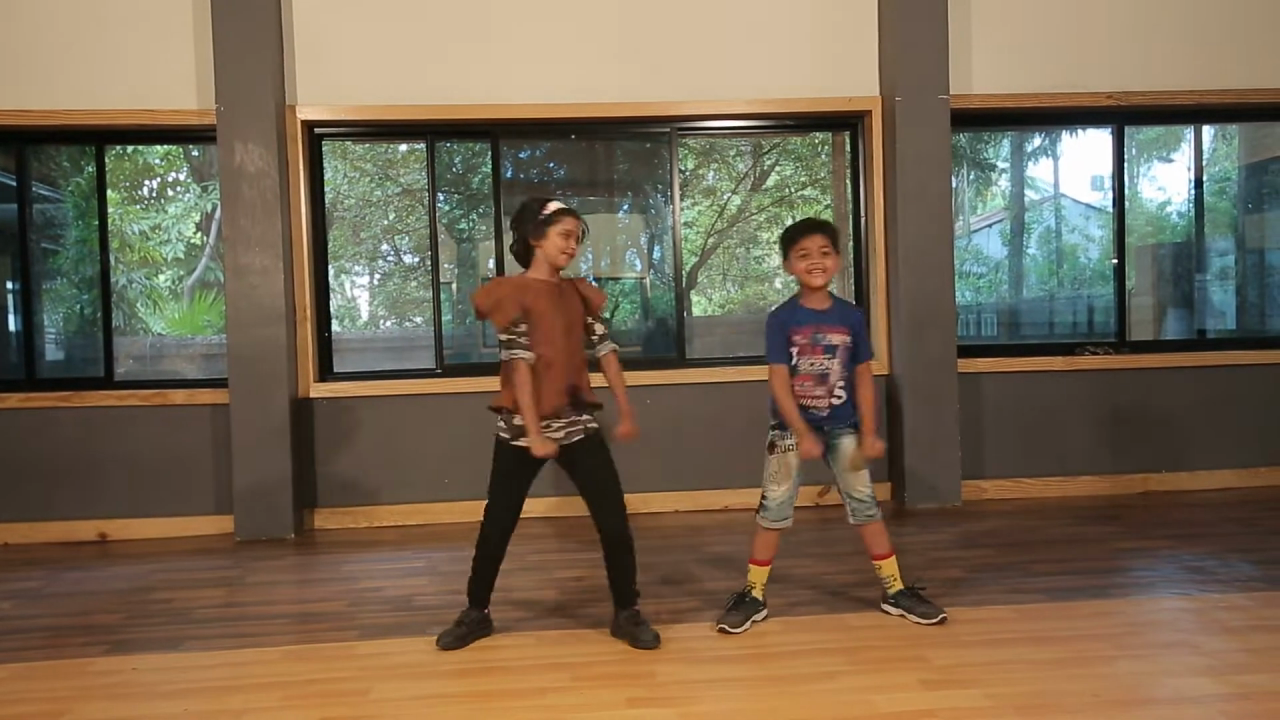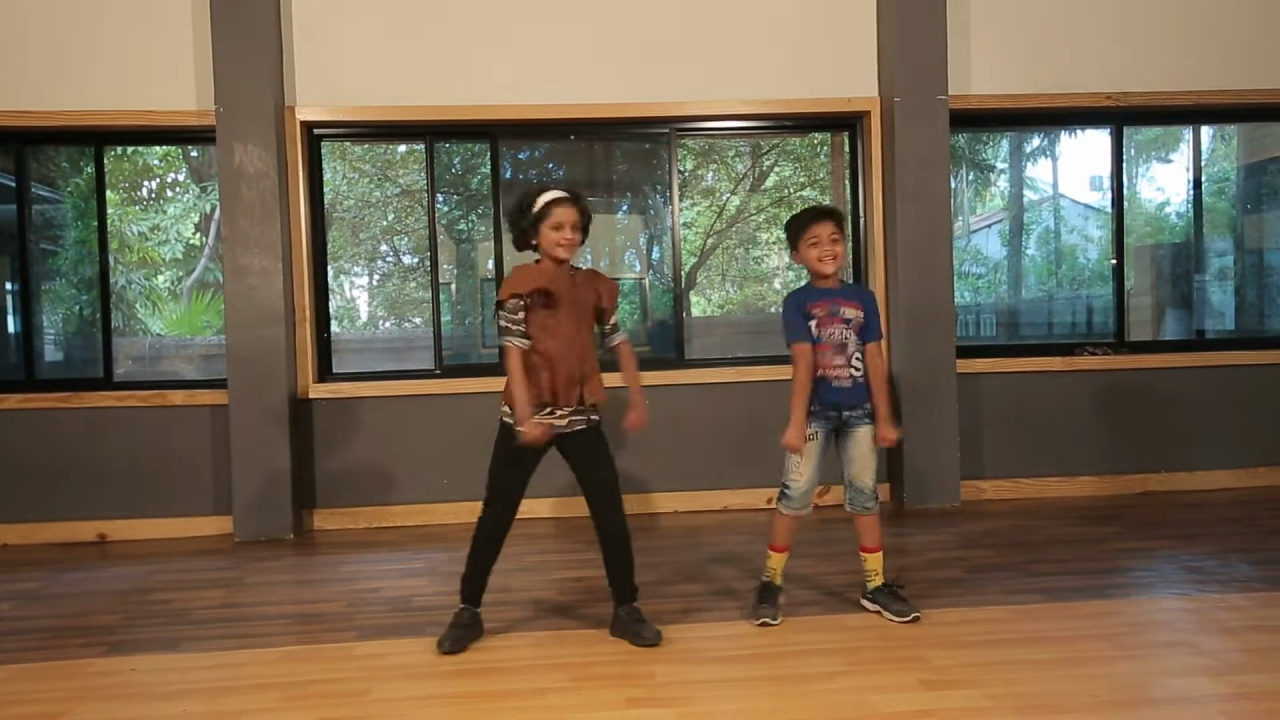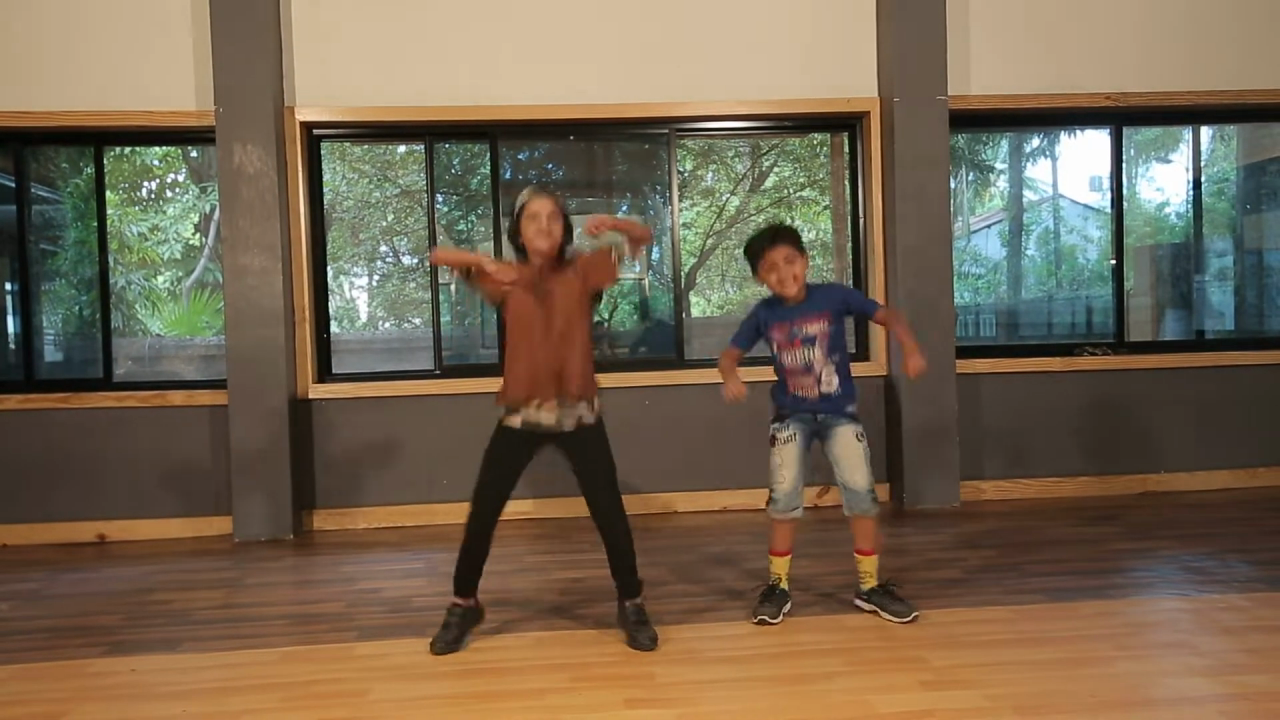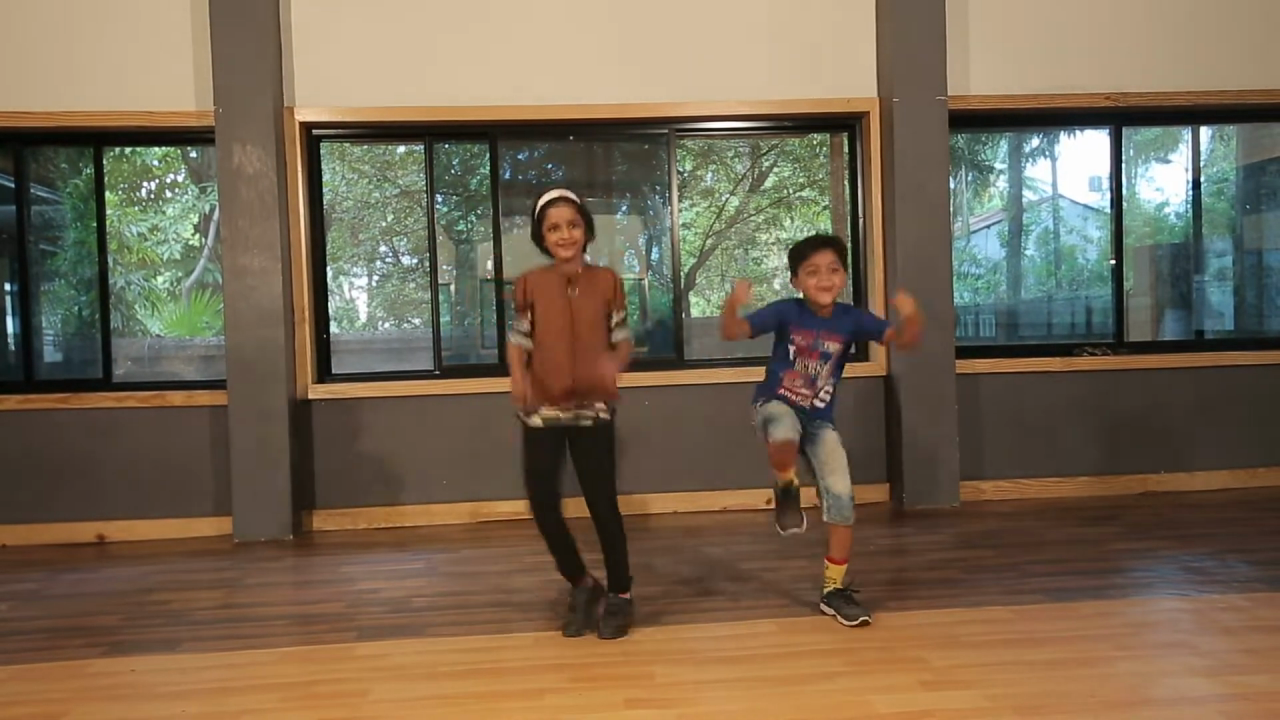
dt=0.5s
person 1, frame 1
left shoulder: (580, 293)
right shoulder: (509, 294)
left elbow: (606, 352)
right elbow: (520, 365)
left wrist: (625, 410)
right wrist: (534, 432)
left hip: (578, 424)
right hip: (523, 427)
left knee: (613, 517)
right knee: (498, 522)
left ankle: (627, 612)
right ankle: (477, 612)
person 1, frame 2
left shoulder: (593, 284)
right shoulder: (522, 282)
left elbow: (617, 341)
right elbow: (513, 351)
left wrist: (637, 397)
right wrist: (524, 412)
left hip: (582, 415)
right hip: (525, 415)
left knee: (610, 513)
right knee: (496, 515)
left ankle: (625, 609)
right ankle: (469, 612)
person 1, frame 3
left shoulder: (583, 271)
right shoulder: (503, 279)
left elbow: (643, 238)
right elbow: (438, 257)
left wrist: (616, 225)
right wrist: (476, 261)
left hip: (578, 415)
right hip: (522, 417)
left knee: (610, 515)
right knee: (482, 512)
left ankle: (631, 606)
right ankle: (464, 605)
person 1, frame 4
left shoulder: (606, 283)
right shoulder: (531, 285)
left elbow: (622, 342)
right elbow: (518, 345)
left wrist: (616, 367)
right wrist: (519, 385)
left hip: (592, 410)
right hip: (541, 410)
left knee: (603, 507)
right knee: (545, 511)
left ankle: (619, 597)
right ankle: (582, 587)
person 2, frame 1
left shoulder: (851, 316)
right shoulder: (781, 318)
left elbow: (863, 377)
right elbow: (778, 383)
left wrist: (869, 434)
right wrist: (802, 434)
left hip: (843, 425)
right hip: (790, 426)
left knee: (865, 505)
right knee: (774, 507)
left ankle: (896, 591)
right ankle: (753, 595)
person 2, frame 2
left shoulder: (863, 298)
right shoulder: (797, 301)
left elbow: (875, 359)
right elbow: (801, 362)
left wrist: (884, 417)
right wrist: (795, 421)
left hip: (858, 410)
right hip: (814, 410)
left knee: (864, 495)
right knee: (795, 495)
left ankle: (875, 586)
right ankle: (771, 581)
person 2, frame 3
left shoulder: (834, 295)
right shoulder: (763, 315)
left elbow: (885, 316)
right elbow: (730, 356)
left wrist: (911, 351)
right wrist: (731, 380)
left hip: (838, 413)
right hip: (791, 417)
left knee: (860, 495)
right knee: (784, 500)
left ankle: (871, 587)
right ankle: (778, 585)
person 2, frame 4
left shoulder: (853, 318)
right shoulder: (786, 312)
left elbow: (902, 340)
right elbow: (734, 332)
left wrist: (910, 318)
right wrist: (734, 307)
left hip: (820, 418)
right hip: (777, 404)
left knee: (841, 500)
right knee: (784, 438)
left ankle: (834, 590)
right ankle: (787, 487)
